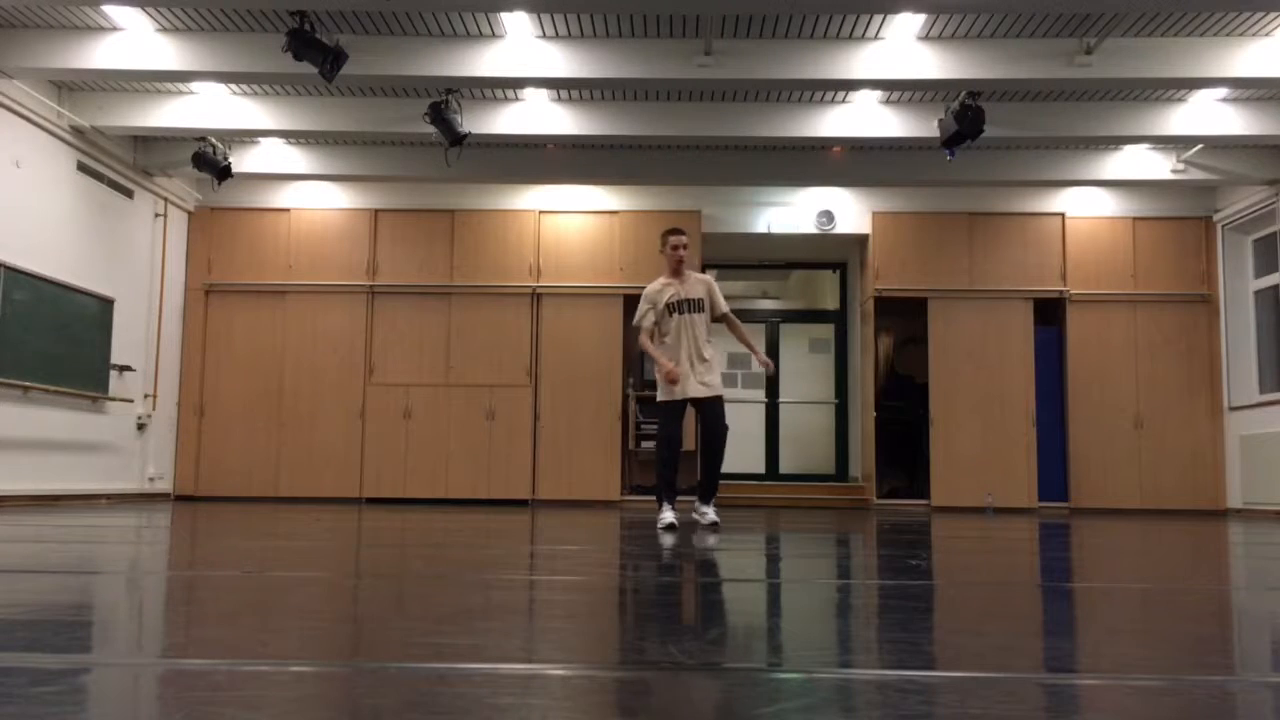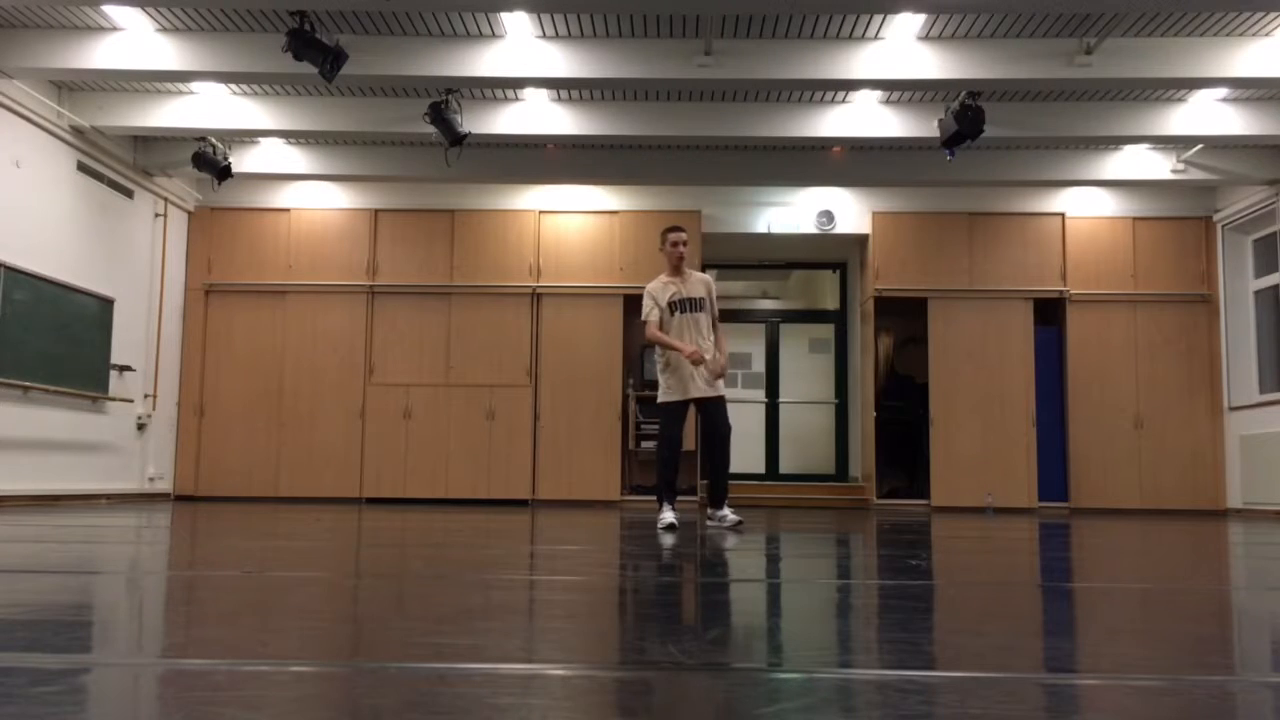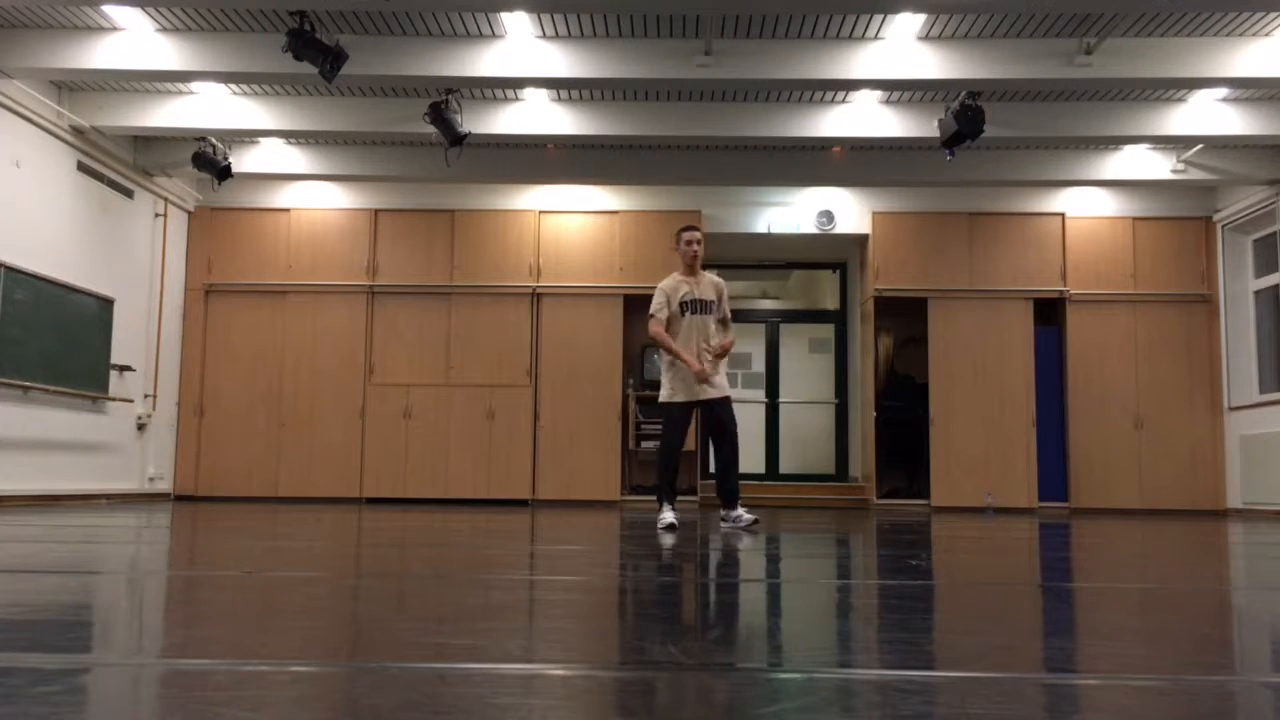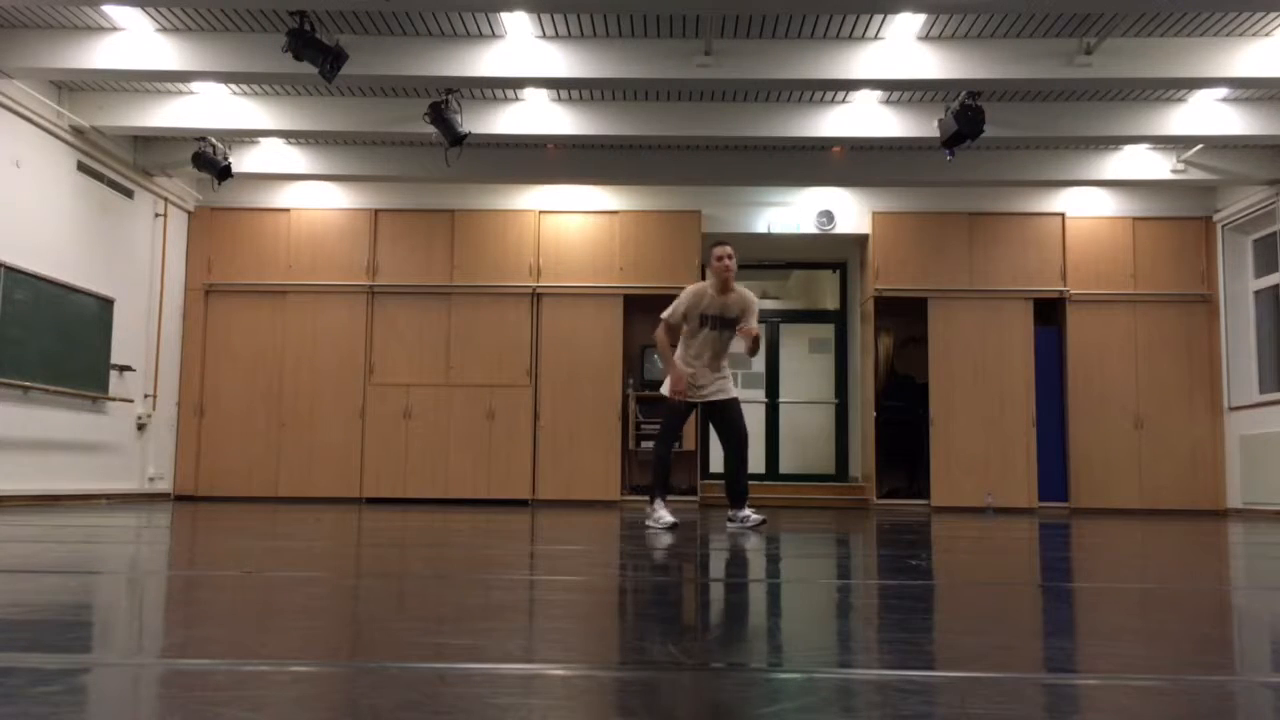
dt=0.2s
person 1, frame 1
left shoulder: (705, 283)
right shoulder: (653, 292)
left elbow: (728, 320)
right elbow: (645, 337)
left wrist: (757, 353)
right wrist: (663, 362)
left hip: (707, 377)
right hip: (672, 382)
left knee: (715, 436)
right knee: (669, 442)
left ankle: (704, 501)
right ankle: (667, 506)
person 1, frame 2
left shoulder: (705, 283)
right shoulder: (655, 289)
right elbow: (651, 333)
left wrist: (722, 355)
right wrist: (683, 348)
left hip: (708, 378)
right hip: (673, 380)
left knee: (719, 438)
right knee: (669, 443)
left ankle: (718, 507)
right ankle: (666, 507)
person 1, frame 3
left shoulder: (717, 285)
right shoulder: (668, 287)
left elbow: (725, 324)
right elbow: (655, 330)
left wrist: (727, 342)
right wrist: (688, 360)
left hip: (713, 379)
right hip: (679, 380)
left knee: (727, 439)
right knee: (671, 443)
left ankle: (730, 508)
right ankle: (666, 507)
person 1, frame 4
left shoulder: (747, 300)
right shoulder: (695, 294)
left elbow: (753, 350)
right elbow: (663, 331)
left wrist: (752, 336)
right wrist: (674, 374)
left hip: (718, 380)
right hip: (684, 379)
left knee: (737, 440)
right knee: (666, 440)
left ankle: (738, 509)
right ankle: (657, 505)
